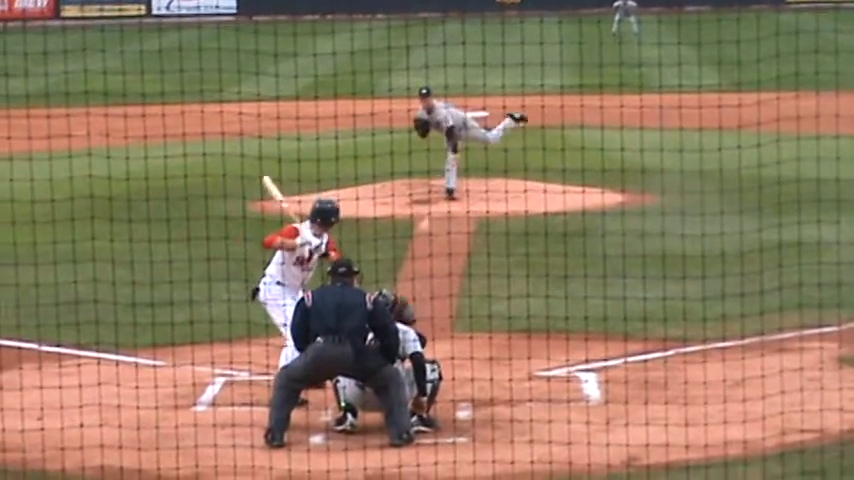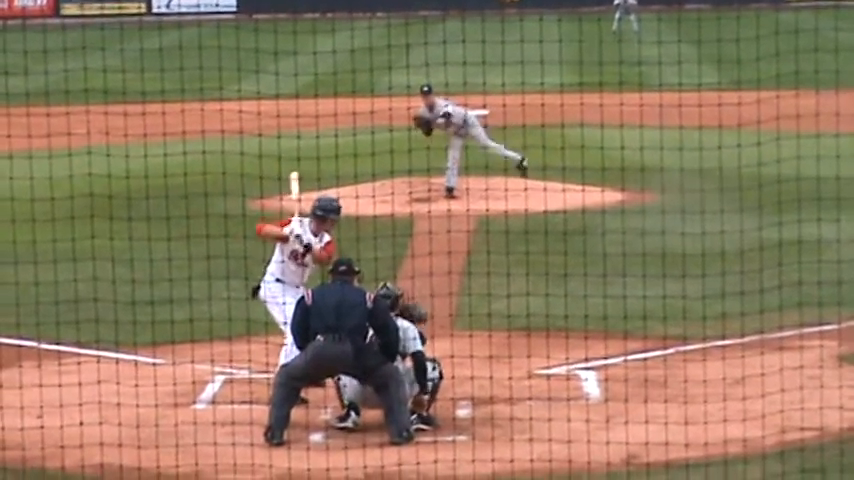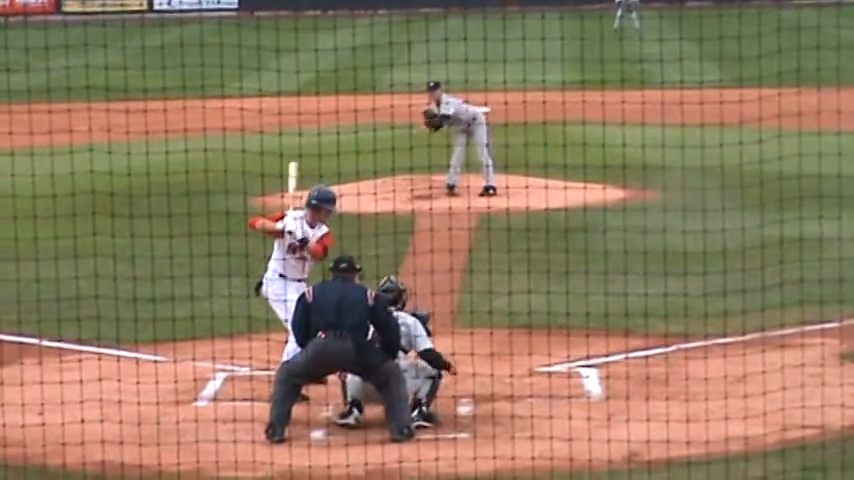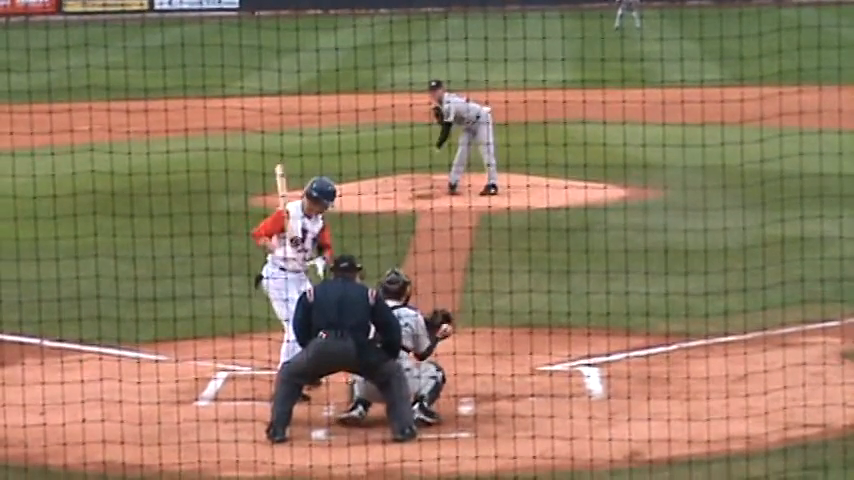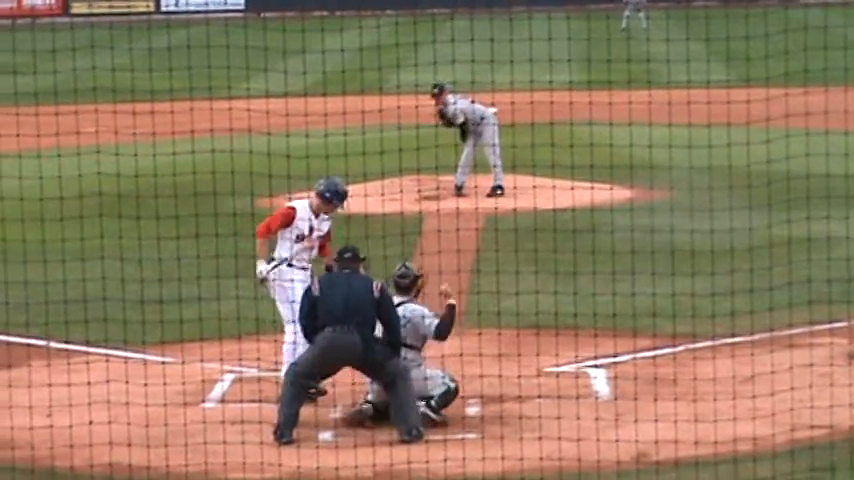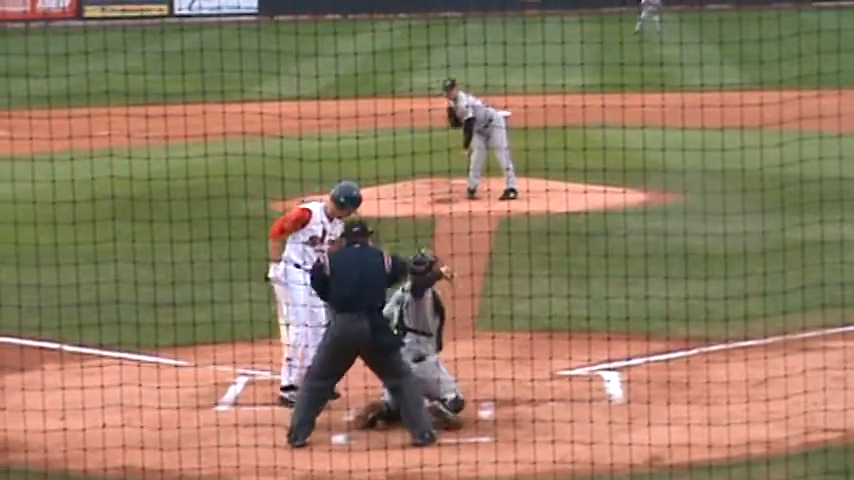
dt=0.2s
person 1, frame 1
left shoulder: (325, 239)
right shoulder: (296, 231)
left elbow: (336, 259)
right elbow: (269, 242)
left wrist: (322, 250)
right wrist: (299, 243)
left hip: (295, 292)
right hip: (275, 290)
person 1, frame 2
left shoulder: (326, 239)
right shoulder: (294, 224)
left elbow: (323, 259)
right elbow: (261, 229)
left wrist: (306, 243)
right wrist: (286, 232)
left hip: (296, 289)
right hip: (275, 287)
person 1, frame 3
left shoulder: (324, 232)
right shoulder: (291, 218)
left elbow: (319, 253)
right elbow: (255, 222)
left wrist: (300, 238)
right wrist: (280, 227)
left hip: (299, 285)
right hip: (278, 284)
person 1, frame 4
left shoulder: (320, 222)
right shoulder: (287, 214)
left elbow: (327, 249)
right elbow: (259, 234)
left wrist: (322, 260)
right wrist: (278, 250)
left hip: (300, 277)
right hip: (278, 276)
right knee: (296, 328)
person 1, frame 5
left shoulder: (325, 221)
right shoulder: (293, 211)
left elbow: (324, 247)
right elbow: (262, 230)
right wrist: (262, 263)
left hip: (305, 275)
right hip: (285, 274)
right knee: (296, 329)
person 1, frame 6
left shoulder: (337, 225)
right shoulder: (307, 213)
right elbow: (276, 232)
right wrist: (274, 265)
left hip: (313, 277)
right hip: (292, 275)
left knee: (319, 329)
right knee: (298, 331)
right ankle: (288, 388)
person 2, frame 1
left shoulder: (310, 298)
right shoulder: (368, 299)
left elbow: (298, 335)
right elbow: (389, 334)
right wrist: (387, 361)
left hip: (319, 352)
right hip: (355, 353)
left knee: (285, 380)
right knee: (391, 380)
left ankle: (275, 435)
right ankle: (400, 433)
person 2, frame 2
left shoulder: (310, 296)
right shoulder: (367, 298)
left elbow: (298, 333)
right elbow: (389, 333)
right wrist: (387, 359)
left hip: (319, 351)
right hip: (354, 352)
left knee: (285, 378)
right knee: (391, 378)
left ankle: (275, 432)
right ankle: (400, 431)
person 2, frame 3
left shoulder: (311, 293)
right shoulder: (368, 295)
left elbow: (299, 331)
right elbow: (390, 330)
right wrist: (387, 356)
left hip: (321, 348)
right hip: (356, 349)
left knee: (287, 375)
right knee: (391, 375)
left ankle: (276, 429)
right ankle: (401, 428)
person 2, frame 4
left shoulder: (312, 293)
right shoulder: (369, 294)
left elbow: (301, 331)
right elbow: (391, 330)
left wrist: (314, 352)
right wrist: (389, 356)
left hip: (322, 347)
right hip: (357, 349)
left knee: (288, 375)
right knee: (393, 375)
left ankle: (277, 430)
right ankle: (403, 428)
person 2, frame 5
left shoulder: (317, 285)
right shoulder: (374, 286)
left elbow: (307, 324)
right elbow: (392, 323)
right wrist: (393, 353)
left hip: (328, 341)
right hip: (363, 343)
left knee: (295, 377)
right knee: (398, 376)
left ankle: (284, 431)
right ankle: (410, 429)
person 2, frame 6
left shoulder: (327, 261)
right shoulder: (384, 259)
left elbow: (319, 288)
right elbow: (400, 272)
left hip: (341, 326)
right hip: (373, 327)
left knee: (315, 380)
right knee: (402, 378)
left ankle: (298, 433)
right ankle: (422, 432)
person 3, frame 1
right shoulder: (405, 330)
right elbow: (418, 362)
right wrist: (421, 395)
left hip: (362, 397)
left knee: (340, 374)
right knee: (432, 368)
left ankle: (348, 414)
right ankle: (419, 416)
person 3, frame 2
right shoulder: (406, 326)
right elbow: (419, 360)
right wrist: (423, 393)
left hip: (362, 393)
left knee: (342, 373)
right knee: (432, 367)
left ankle: (350, 412)
right ankle: (419, 415)
person 3, frame 3
right shoulder: (410, 320)
right elbow: (429, 355)
right wrist: (448, 366)
left hip: (364, 387)
left knee: (348, 373)
right knee: (432, 368)
left ankle: (353, 409)
right ankle: (420, 411)
person 3, frame 4
right shoulder: (414, 316)
right elbow: (422, 354)
right wrist: (439, 337)
left hip: (368, 386)
left knee: (357, 378)
right knee: (435, 372)
left ankle: (358, 407)
right ankle: (421, 407)
person 3, frame 5
right shoulder: (418, 311)
right elbow: (442, 333)
right wrist: (450, 302)
right hip: (409, 378)
left knee: (380, 409)
right knee: (450, 386)
left ankle: (368, 408)
right ankle: (429, 405)
person 3, frame 6
left shoulder: (400, 292)
right shoulder: (424, 293)
right elbow: (418, 284)
right wrist: (440, 273)
right hip: (424, 365)
left knee: (393, 407)
right knee: (456, 401)
left ankle: (382, 409)
right ankle: (444, 407)
person 4, frame 1
left shoulder: (440, 111)
right shoulder: (421, 114)
left elbow: (450, 132)
right elbow: (423, 134)
left wrist: (454, 151)
right wrist: (420, 128)
left hip: (464, 126)
right hip: (454, 133)
left knee: (491, 138)
right knee: (450, 161)
left ankle: (511, 119)
right ankle: (449, 190)
person 4, frame 2
left shoulder: (442, 106)
right shoulder: (424, 111)
left elbow: (446, 116)
right elbow: (427, 132)
left wrist: (442, 120)
right wrist: (422, 125)
left hip: (467, 123)
right hip: (455, 131)
left knee: (488, 144)
right knee: (452, 158)
left ankle: (518, 160)
right ankle: (449, 188)
person 4, frame 3
left shoulder: (447, 103)
right shoulder: (434, 106)
left elbow: (442, 119)
right elbow: (437, 125)
left wrist: (428, 123)
right wrist: (430, 120)
left hip: (476, 121)
right hip: (462, 127)
left knee: (483, 151)
right knee: (457, 155)
left ankle: (490, 186)
right ankle: (451, 185)
person 4, frame 4
left shoulder: (448, 104)
right shoulder: (442, 103)
left elbow: (447, 128)
right elbow: (445, 123)
left wrist: (438, 145)
right wrist: (439, 116)
left hip: (481, 120)
right hip: (468, 125)
left knee: (487, 151)
right knee: (462, 152)
left ankle: (492, 184)
right ankle: (452, 184)
person 4, frame 5
left shoulder: (453, 107)
right shoulder: (447, 104)
left elbow: (463, 127)
right elbow: (450, 124)
left wrist: (464, 140)
right wrist: (443, 118)
left hip: (486, 121)
right hip: (473, 125)
left knee: (492, 152)
right knee: (467, 153)
left ankle: (499, 186)
right ankle: (459, 185)
person 4, frame 6
left shoulder: (464, 103)
right shoulder: (453, 103)
left elbow: (469, 126)
right elbow: (456, 124)
left wrist: (466, 147)
right wrist: (451, 116)
left hip: (494, 124)
right hip: (480, 129)
left knee: (502, 155)
right knee: (477, 157)
left ankle: (511, 189)
right ankle: (471, 188)
